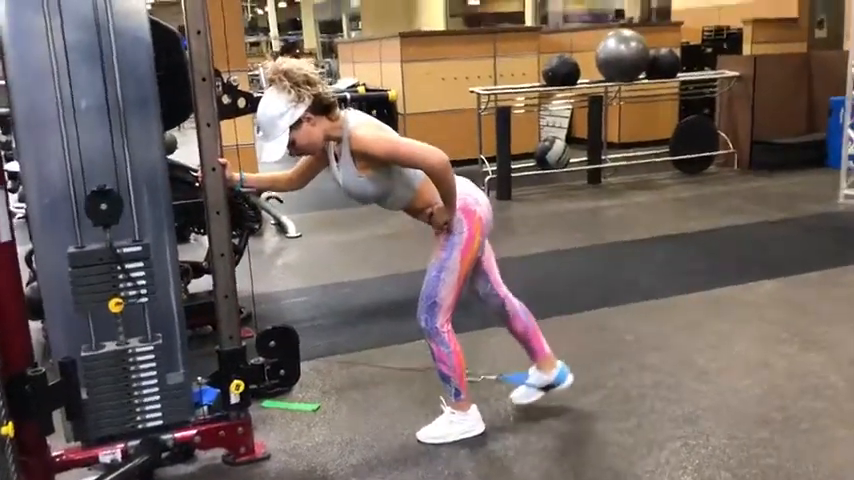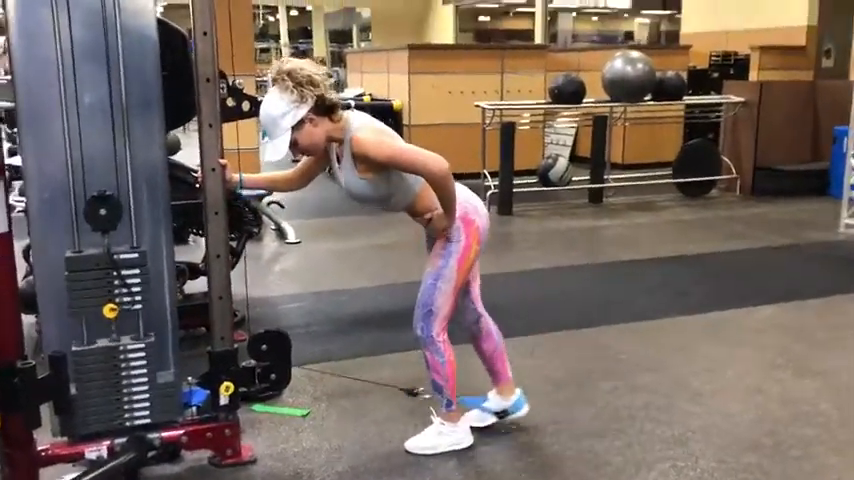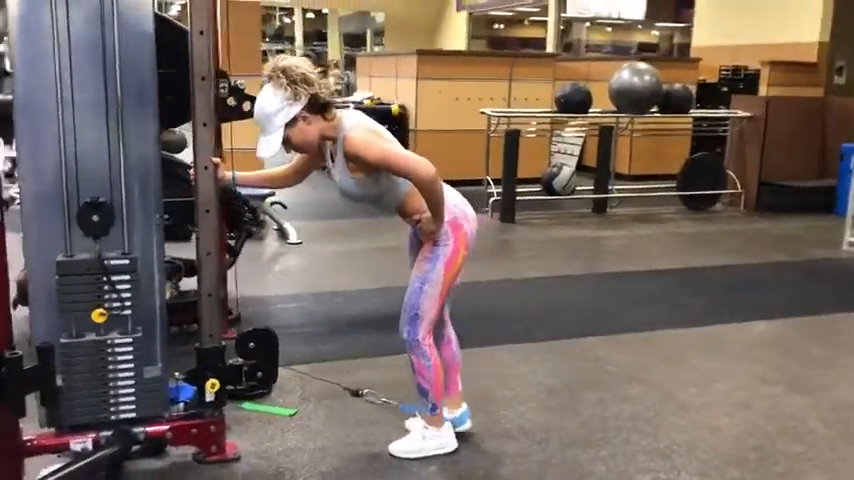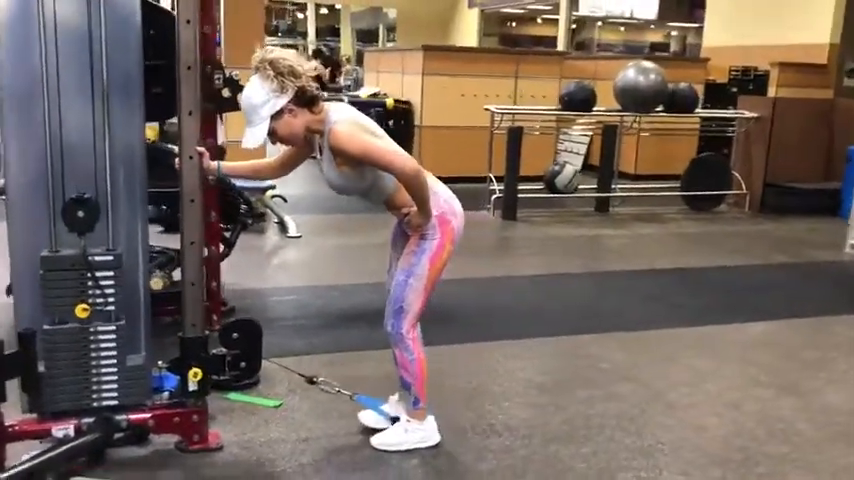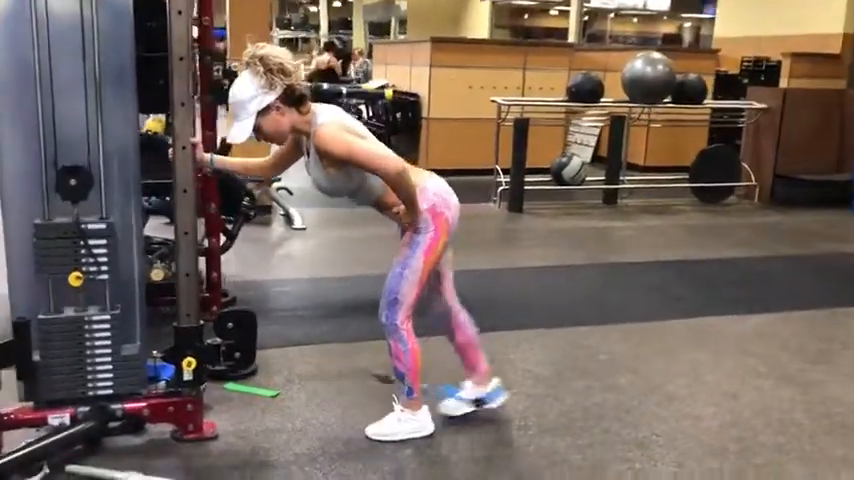
dt=0.3s
person 1, frame 1
left shoulder: (359, 135)
right shoulder: (331, 140)
left elbow: (436, 160)
right elbow: (293, 180)
left wrist: (448, 209)
right wrist: (236, 179)
left hip: (462, 212)
right hip: (457, 212)
left knee: (433, 319)
right knee: (494, 295)
left ankle: (463, 414)
right ankle: (547, 369)
person 1, frame 2
left shoulder: (361, 139)
right shoulder: (332, 141)
left elbow: (437, 167)
right elbow: (295, 179)
left wrist: (448, 216)
right wrist: (236, 180)
left hip: (460, 219)
right hip: (445, 220)
left knee: (429, 326)
right knee: (471, 312)
left ankle: (453, 425)
right ankle: (507, 395)
person 1, frame 3
left shoulder: (353, 138)
right shoulder: (327, 138)
left elbow: (426, 172)
right elbow: (289, 176)
left wrist: (437, 221)
right wrist: (229, 177)
left hip: (448, 222)
right hip: (429, 222)
left knee: (416, 329)
right knee: (433, 321)
left ankle: (436, 430)
right ankle: (452, 408)
person 1, frame 4
left shoulder: (340, 131)
right shoulder: (315, 130)
left elbow: (410, 168)
right elbow: (276, 168)
left wrist: (423, 215)
right wrist: (214, 167)
left hip: (435, 216)
right hip: (414, 216)
left knee: (399, 322)
right knee: (403, 316)
left ankle: (419, 424)
right ankle: (405, 402)
person 1, frame 5
left shoulder: (323, 131)
right shoulder: (304, 128)
left elbow: (396, 168)
right elbow: (269, 168)
left wrist: (413, 213)
right wrist: (208, 161)
left hip: (429, 206)
right hip: (423, 205)
left knee: (393, 315)
right knee: (442, 299)
left ankle: (413, 414)
right ankle: (482, 382)
